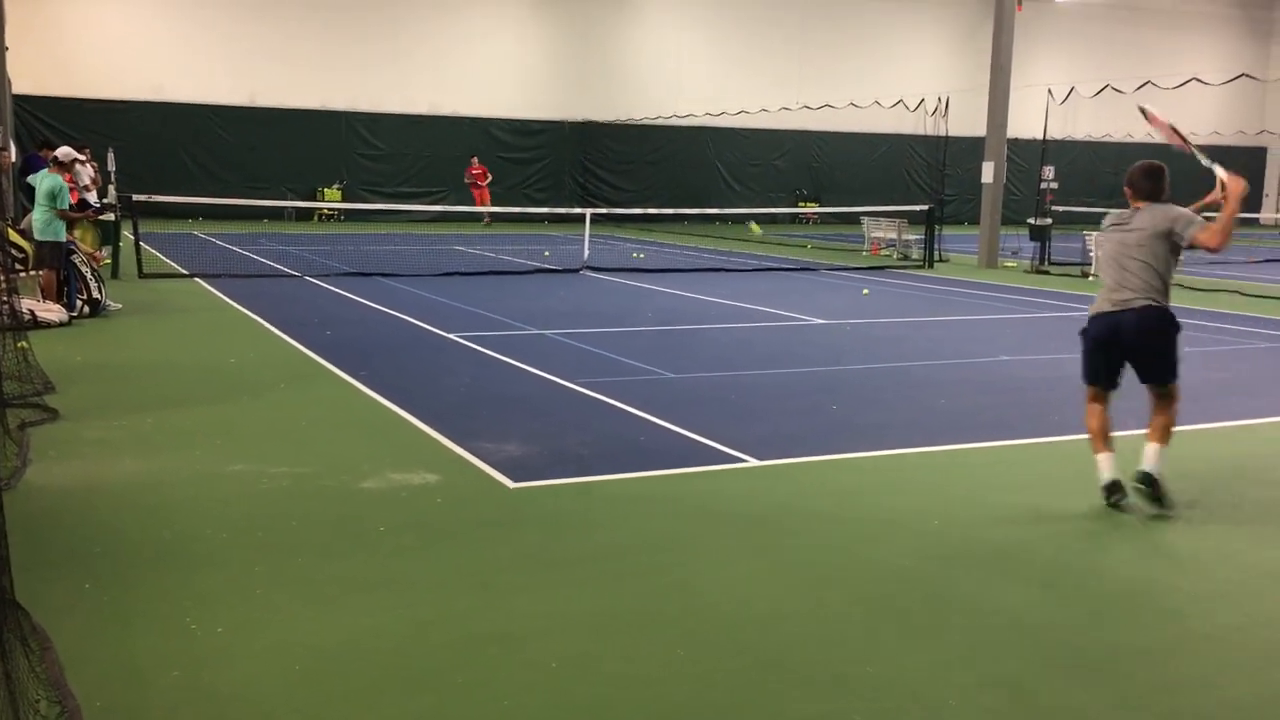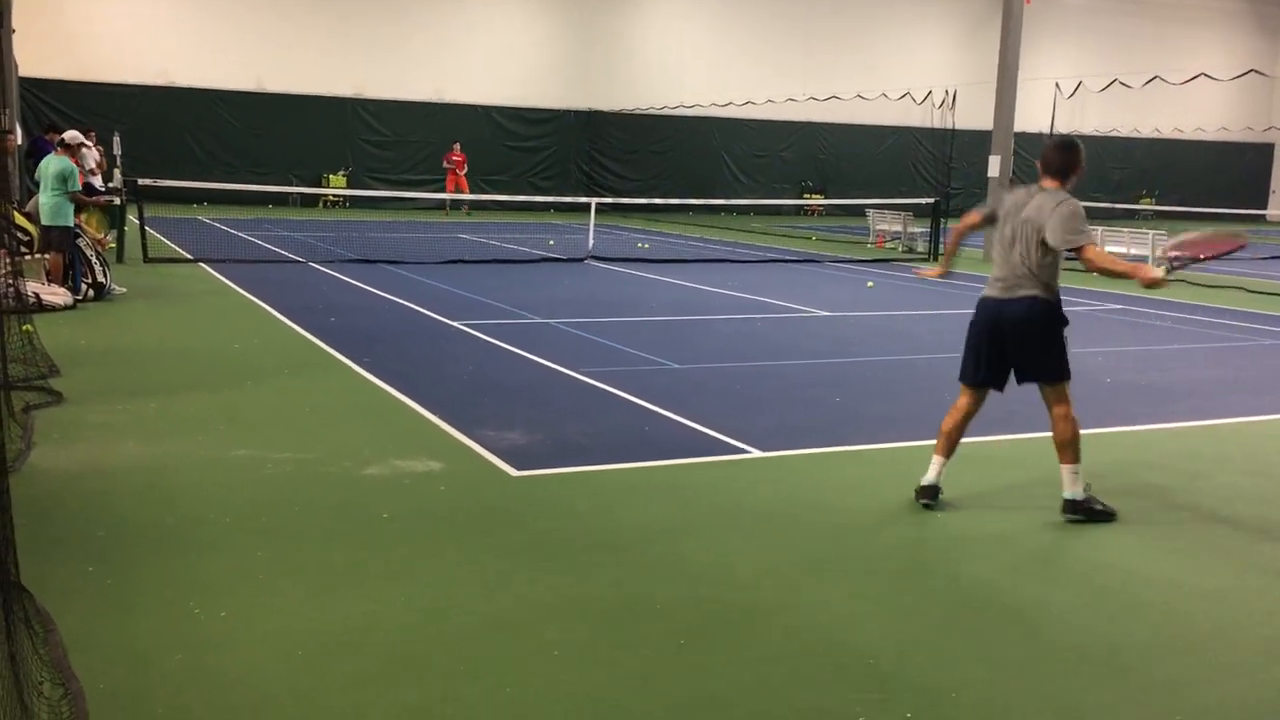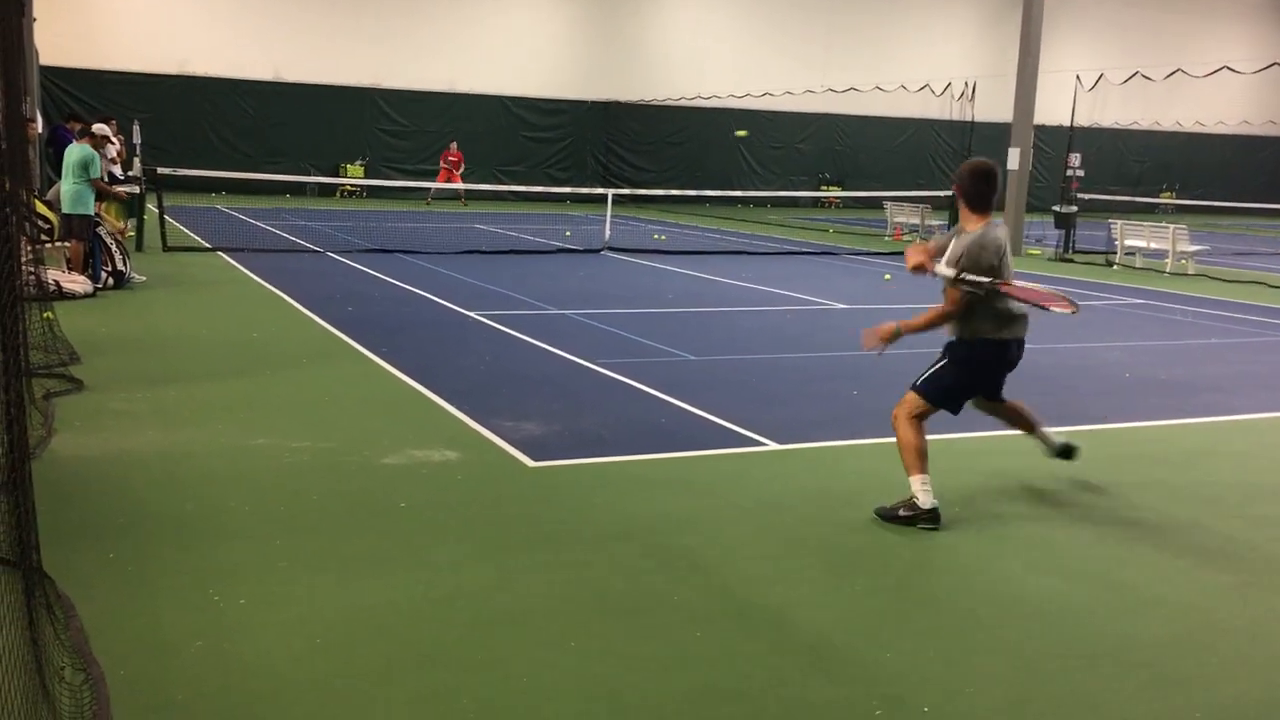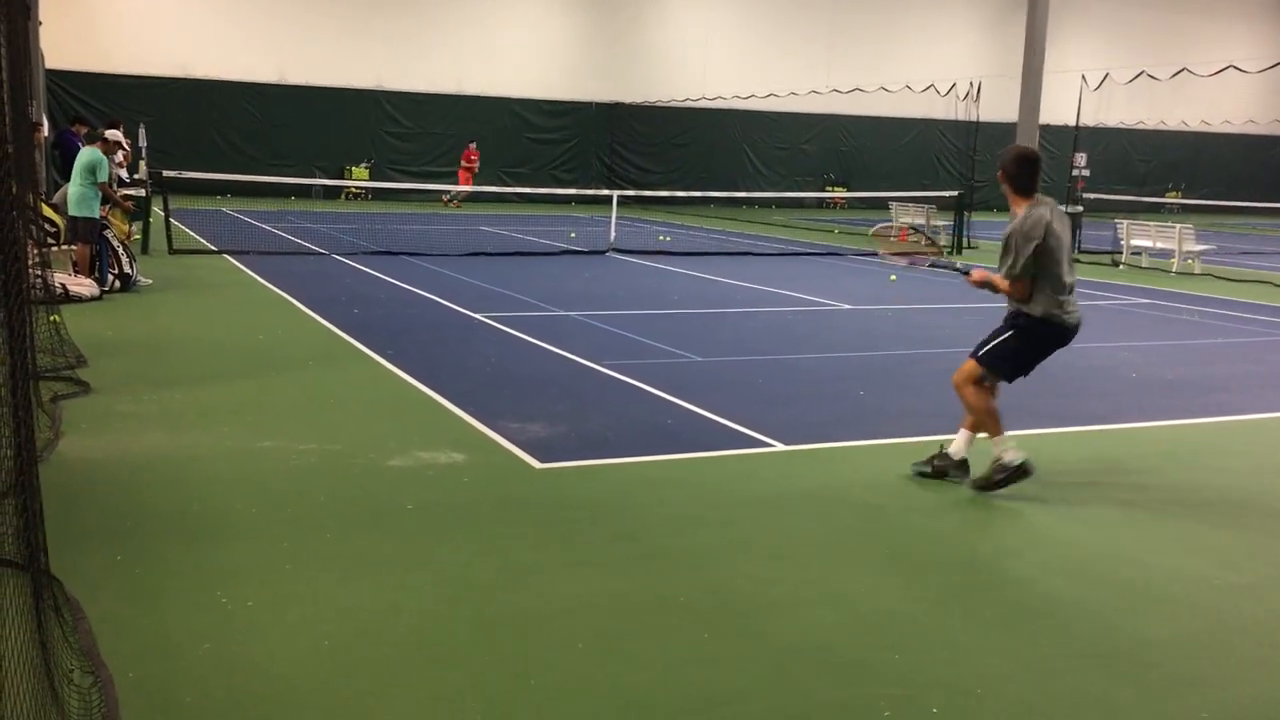
dt=0.4s
person 1, frame 1
left shoulder: (1111, 223)
right shoulder: (1172, 216)
right elbow: (1214, 241)
left wrist: (1207, 201)
right wrist: (1233, 199)
left hip: (1102, 320)
right hip: (1149, 318)
left knee: (1096, 401)
right knee: (1164, 399)
left ankle: (1109, 480)
right ankle: (1149, 471)
person 1, frame 2
left shoulder: (1012, 197)
right shoulder: (1067, 208)
left elbow: (964, 225)
right elbow: (1090, 257)
left wrist: (944, 264)
right wrist: (1137, 271)
left hip: (992, 307)
right hip: (1035, 309)
left knee: (968, 400)
right knee: (1059, 404)
left ankle: (930, 481)
right ankle: (1074, 496)
person 1, frame 3
left shoulder: (977, 246)
right shoulder: (988, 229)
left elbow: (951, 311)
right elbow: (928, 249)
left wrist: (898, 329)
right wrist: (919, 255)
left hip: (982, 345)
right hip: (1003, 339)
left knee: (906, 414)
right knee: (989, 401)
left ankle: (924, 504)
right ankle: (1053, 444)
person 1, frame 4
left shoulder: (1021, 229)
right shoulder: (1051, 209)
left elbow: (1020, 293)
left wrist: (990, 279)
right wrist: (1000, 276)
left hip: (1041, 321)
right hip: (1060, 318)
left knee: (966, 380)
right knee: (979, 378)
left ankle: (1010, 459)
right ankle: (955, 454)
